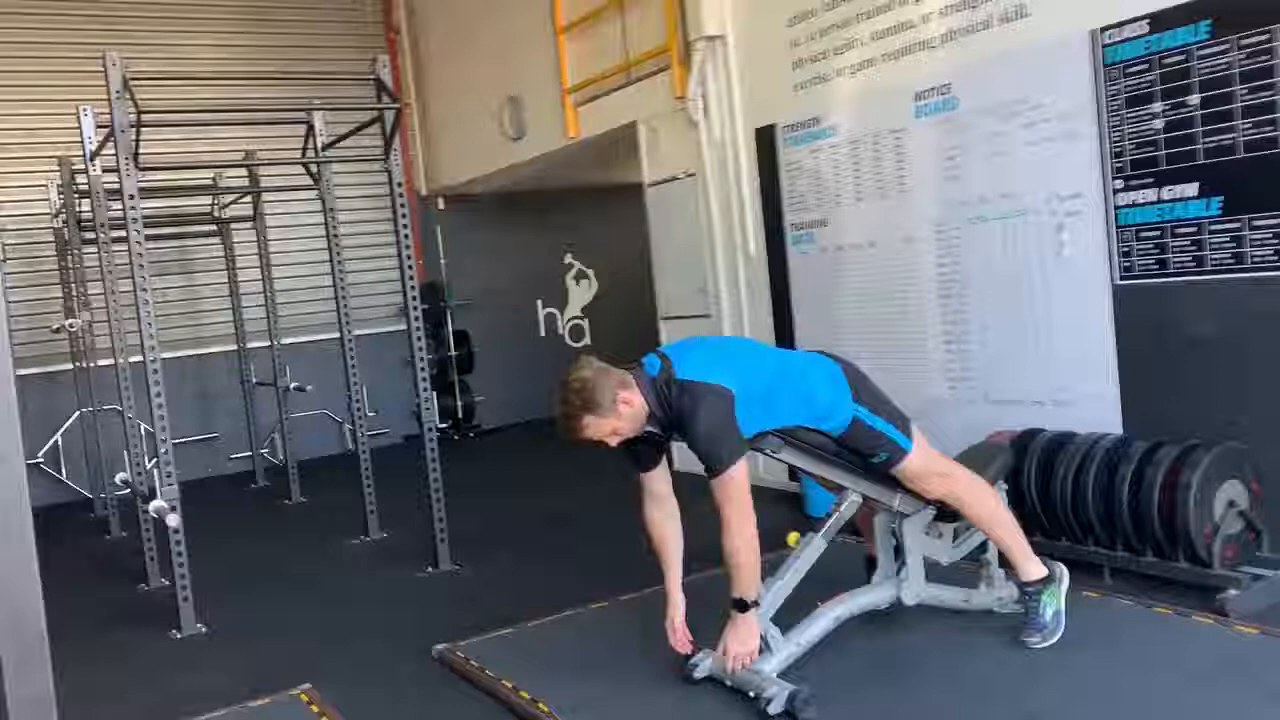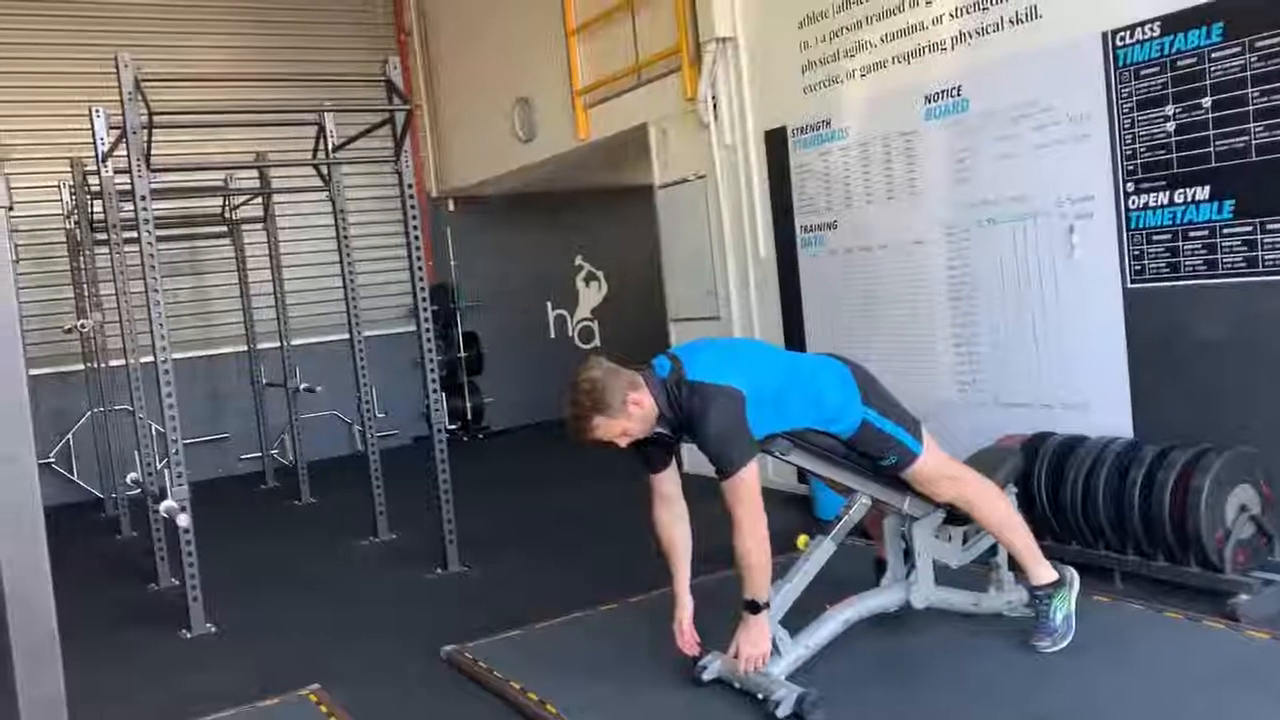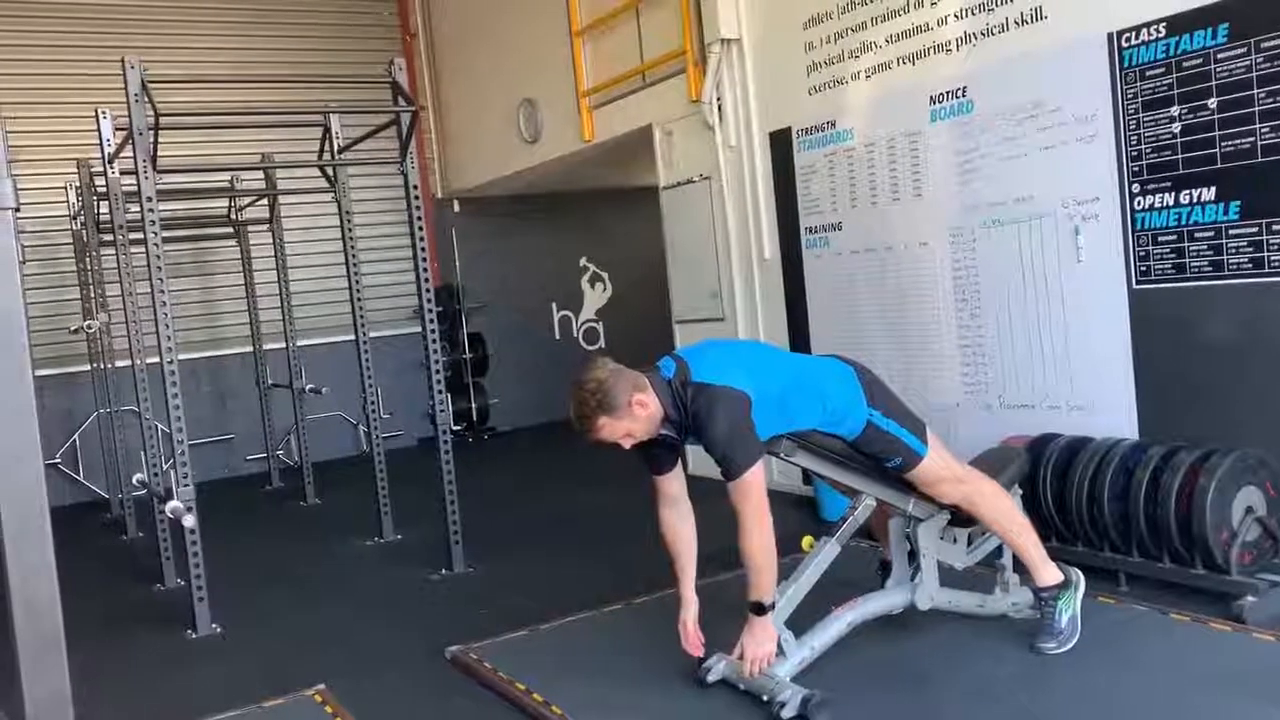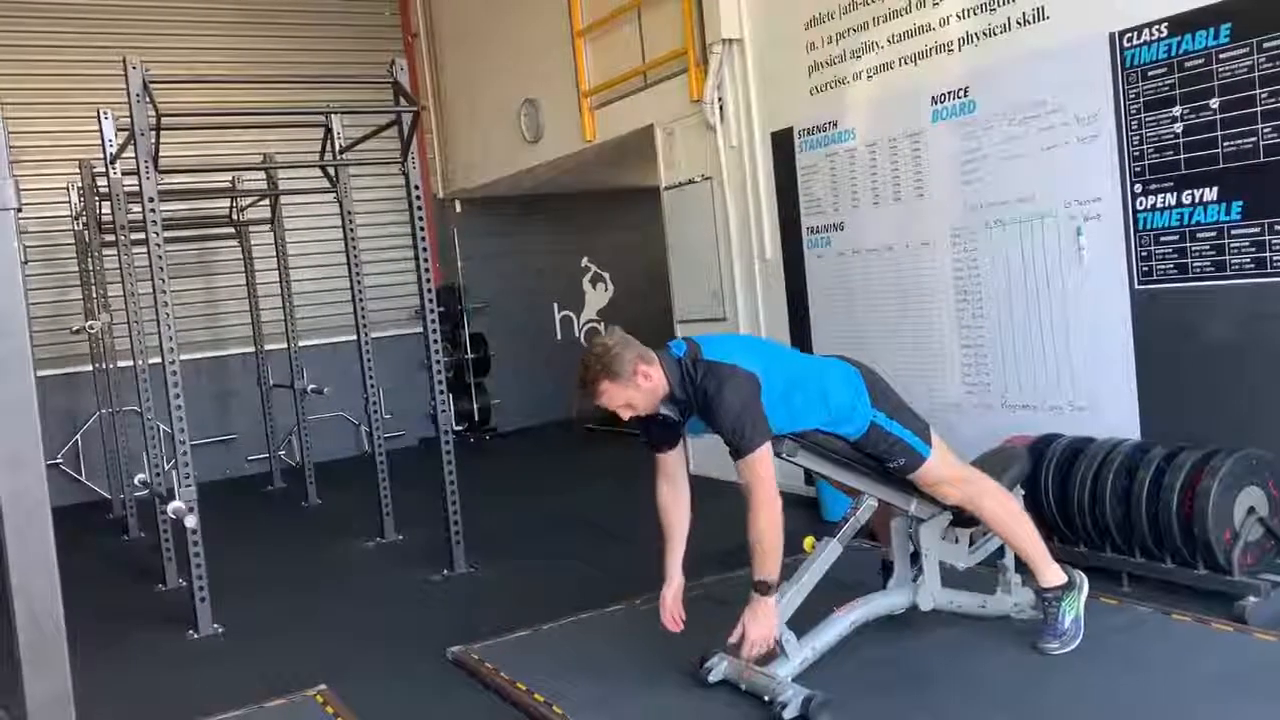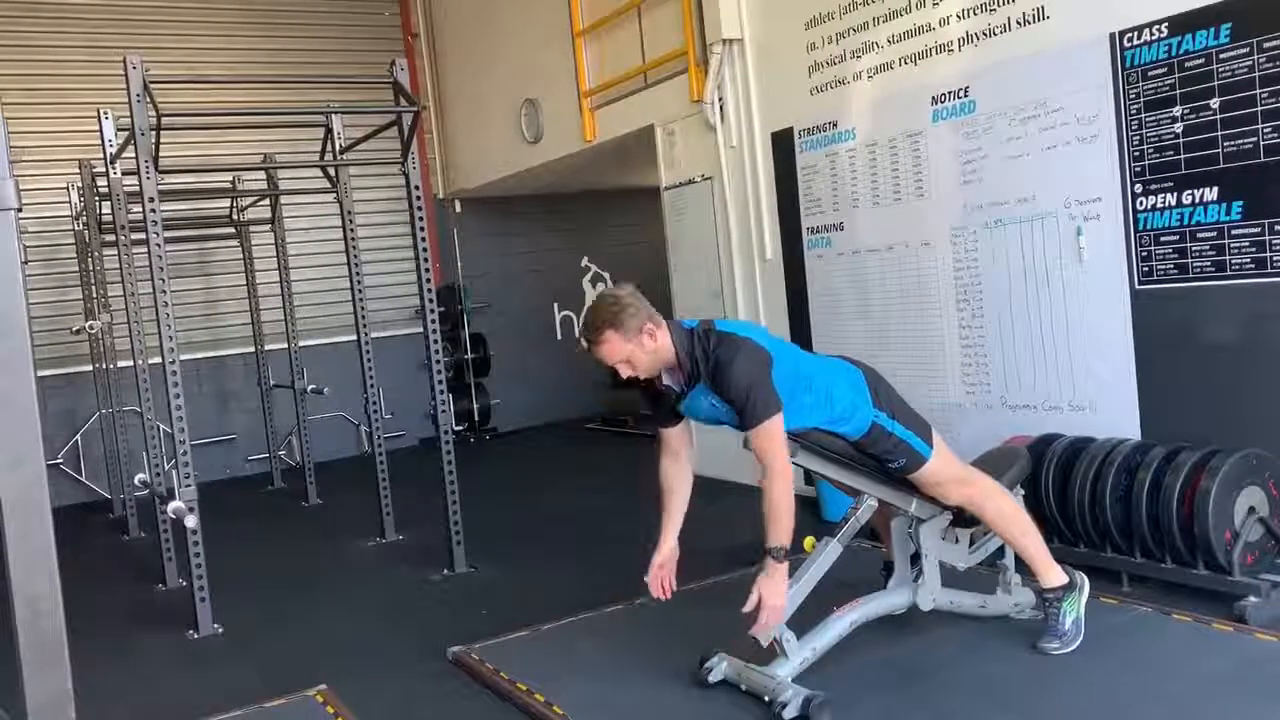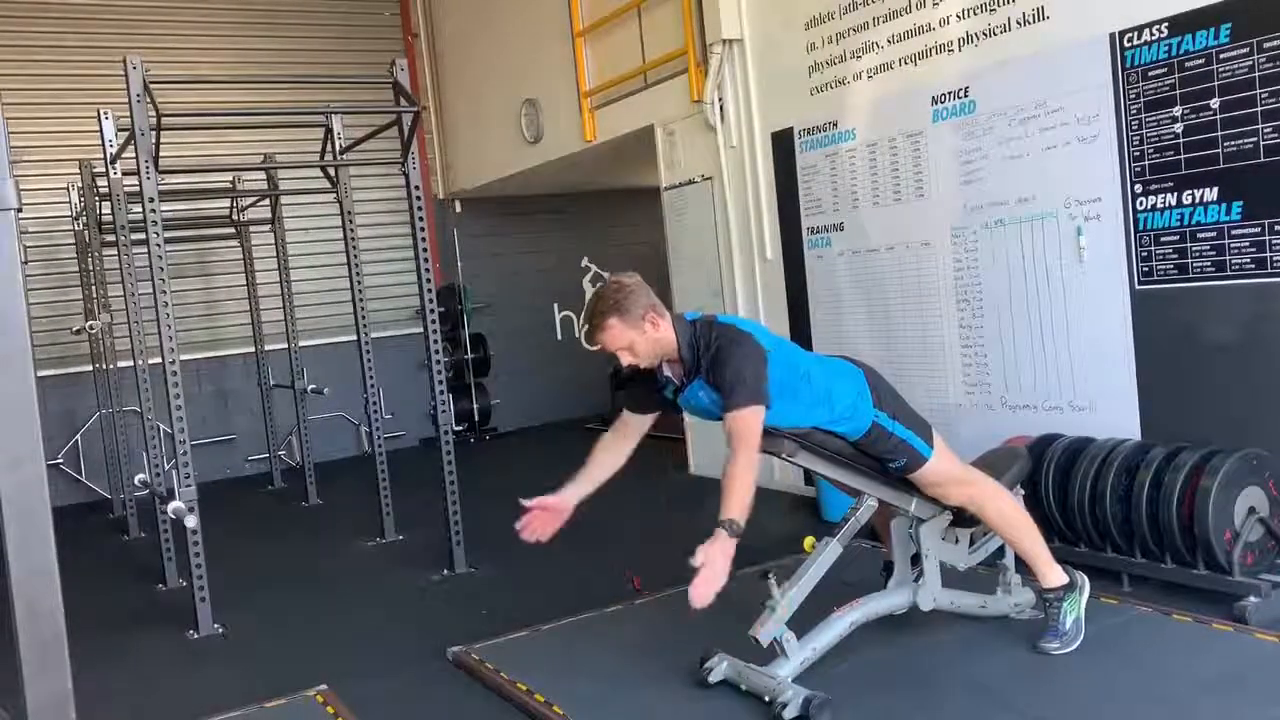
dt=0.5s
person 1, frame 1
left shoulder: (698, 404)
right shoulder: (636, 398)
left elbow: (737, 516)
right elbow: (658, 501)
left wrist: (743, 615)
right wrist: (675, 595)
left hip: (831, 394)
right hip: (799, 410)
left knee: (934, 477)
left ankle: (1039, 578)
person 1, frame 2
left shoulder: (708, 404)
right shoulder: (646, 400)
left elbow: (749, 518)
right elbow: (667, 503)
left wrist: (755, 616)
right wrist: (682, 596)
left hip: (841, 396)
right hip: (808, 410)
left knee: (944, 481)
left ankle: (1049, 582)
person 1, frame 3
left shoulder: (714, 404)
right shoulder: (651, 402)
left elbow: (754, 517)
right elbow: (674, 503)
left wrist: (760, 617)
right wrist: (688, 598)
left hip: (847, 399)
right hip: (813, 410)
left knee: (950, 482)
left ankle: (1055, 584)
person 1, frame 4
left shoulder: (723, 386)
right shoulder: (657, 391)
left elbow: (764, 498)
right elbow: (671, 482)
left wrist: (763, 598)
right wrist: (673, 575)
left hip: (850, 400)
right hip: (816, 415)
left knee: (953, 484)
left ankle: (1058, 585)
person 1, frame 5
left shoulder: (731, 358)
right shoulder: (659, 377)
left elbow: (776, 468)
right elbow: (675, 454)
left wrist: (775, 567)
right wrist: (668, 541)
left hip: (854, 402)
right hip: (816, 422)
left knee: (955, 485)
left ankle: (1059, 585)
person 1, frame 6
left shoulder: (728, 348)
right shoulder: (657, 370)
left elbow: (744, 450)
right elbow: (623, 435)
left wrist: (724, 539)
right wrist: (567, 499)
left hip: (856, 402)
right hip: (813, 422)
left knee: (956, 485)
left ankle: (1059, 585)
